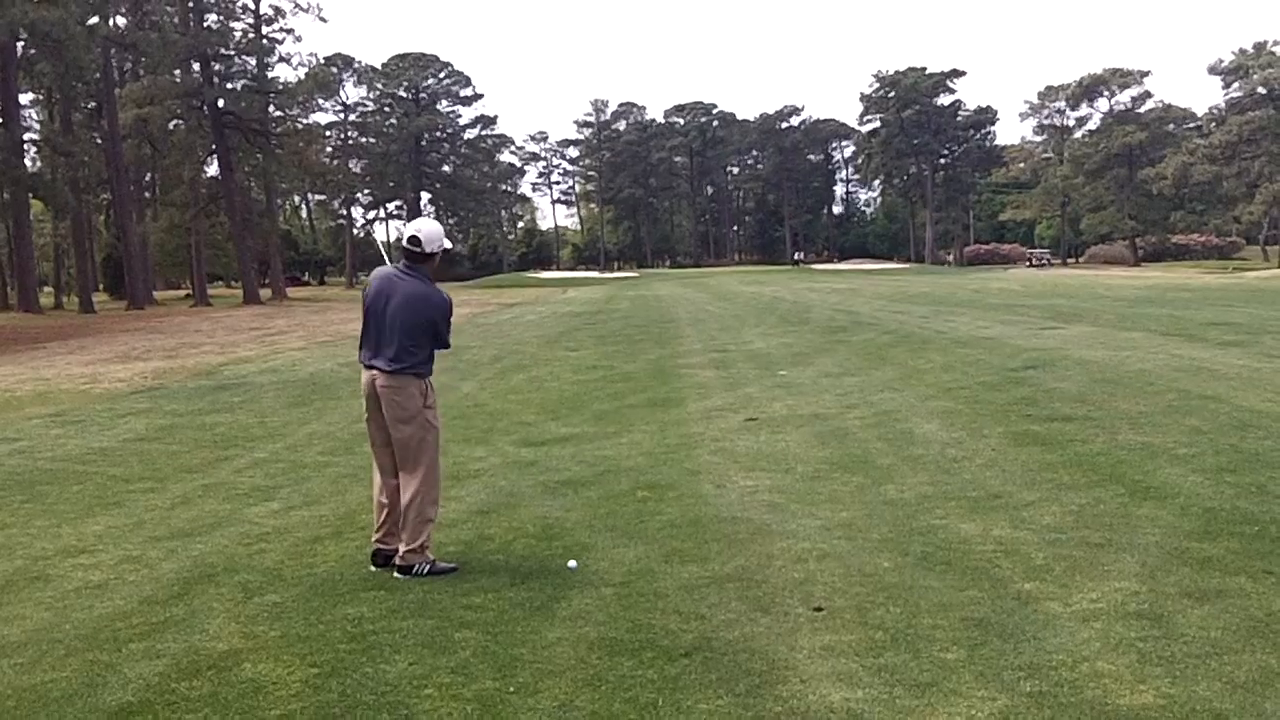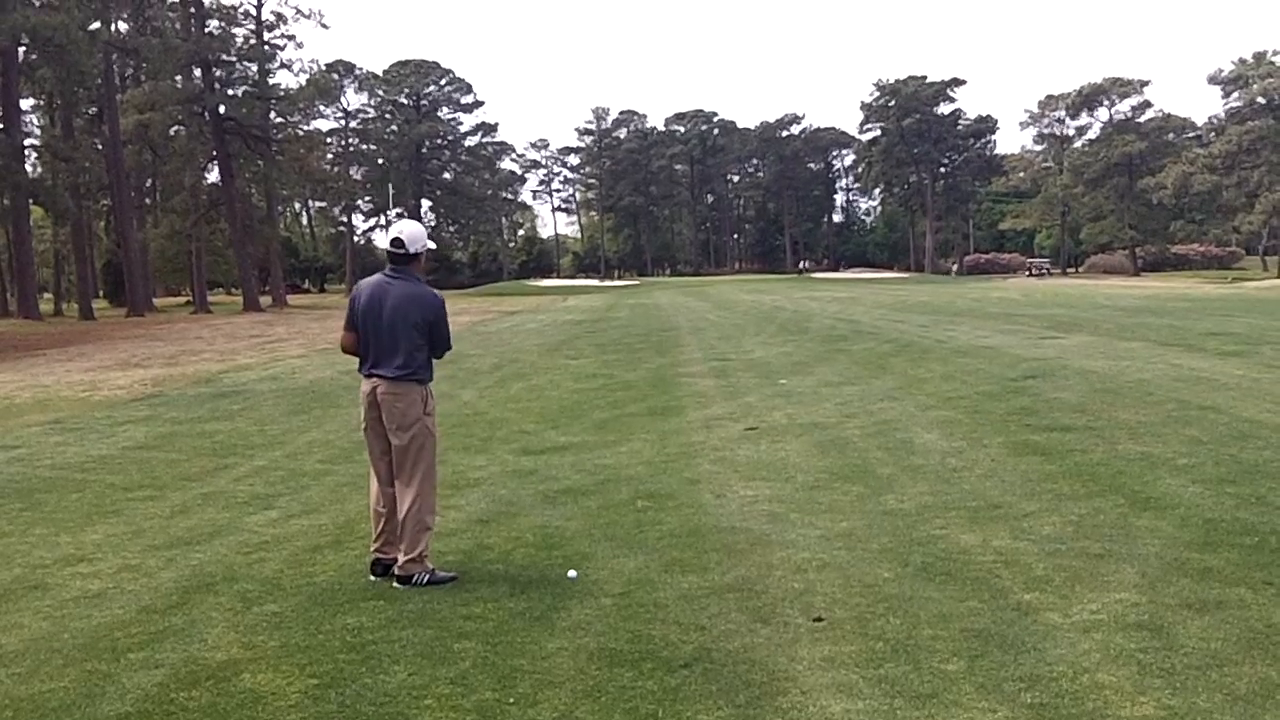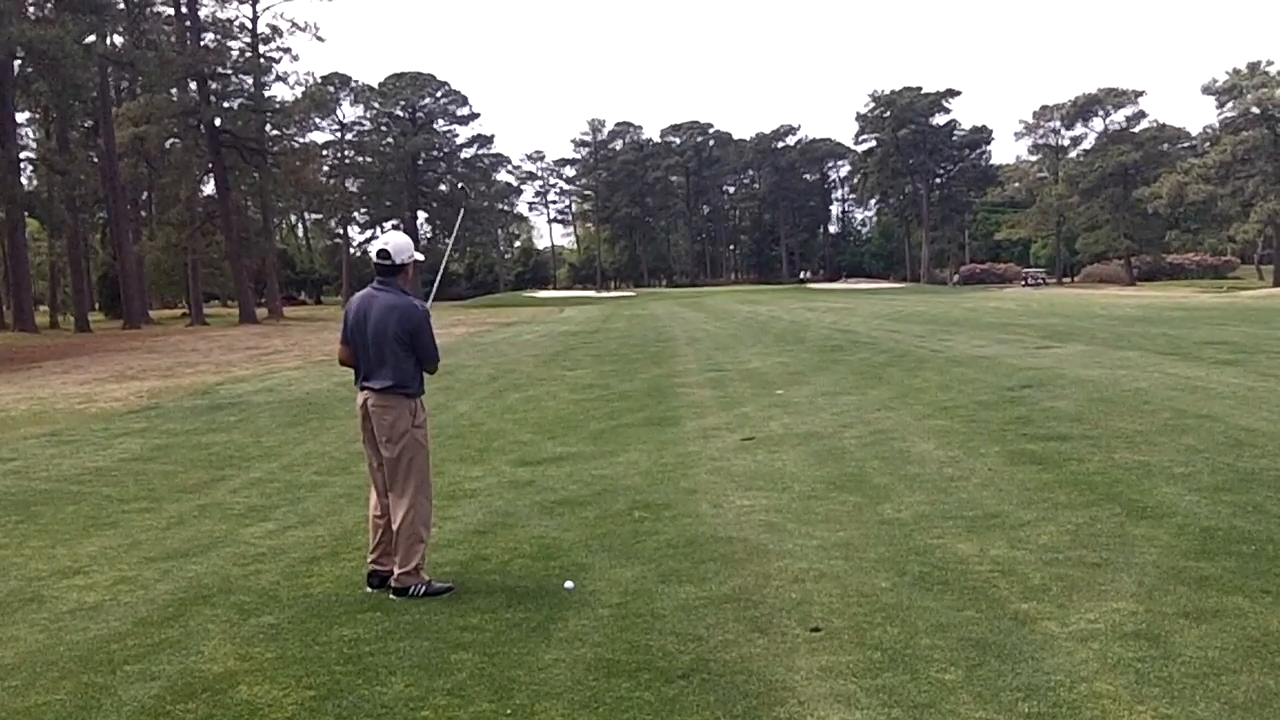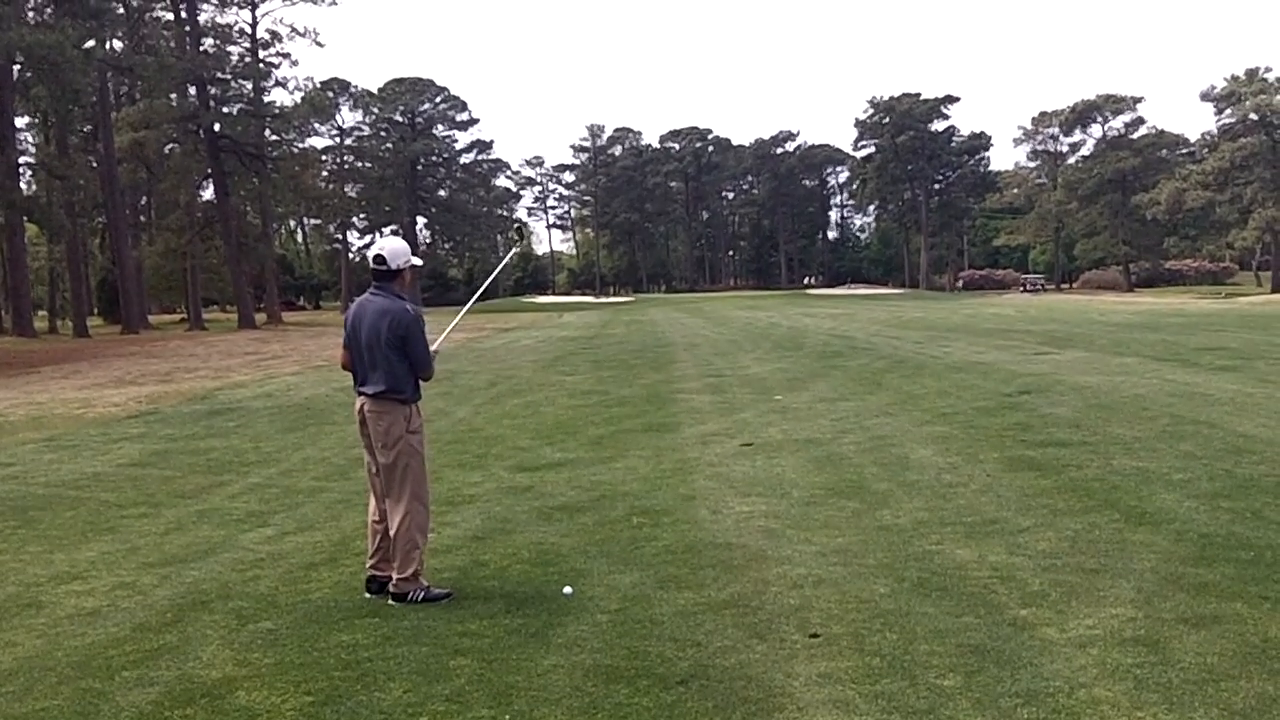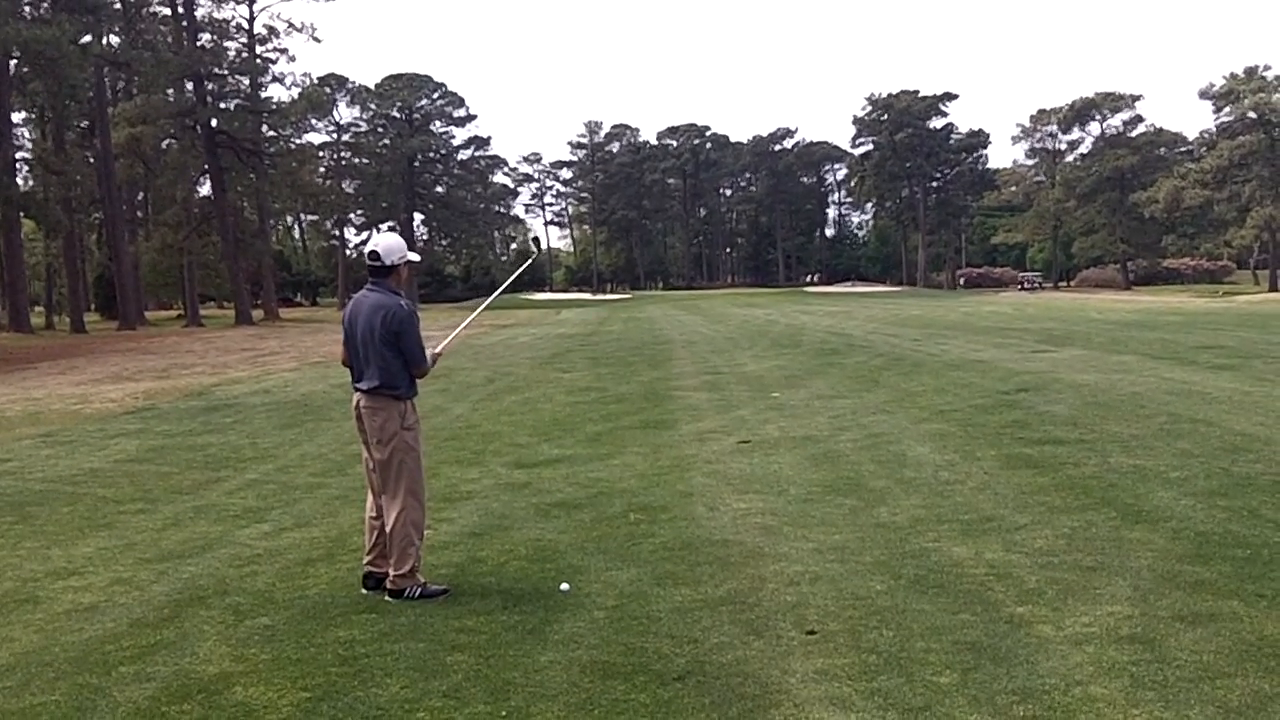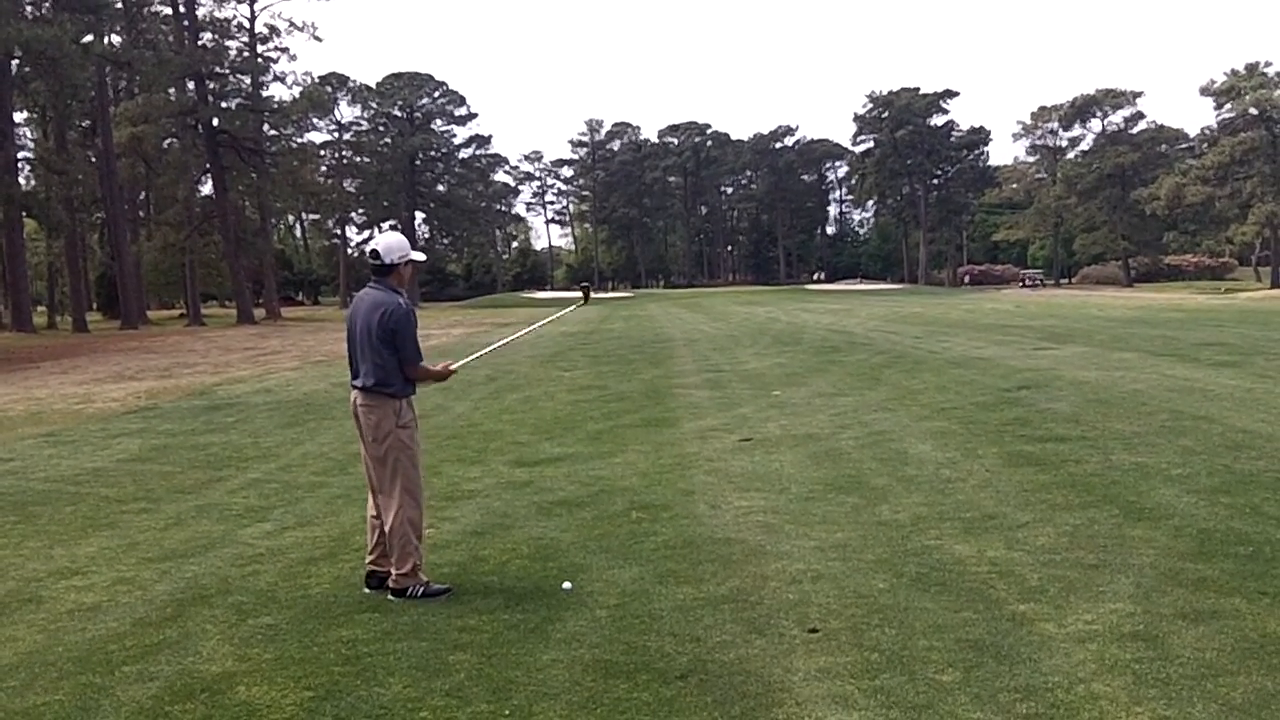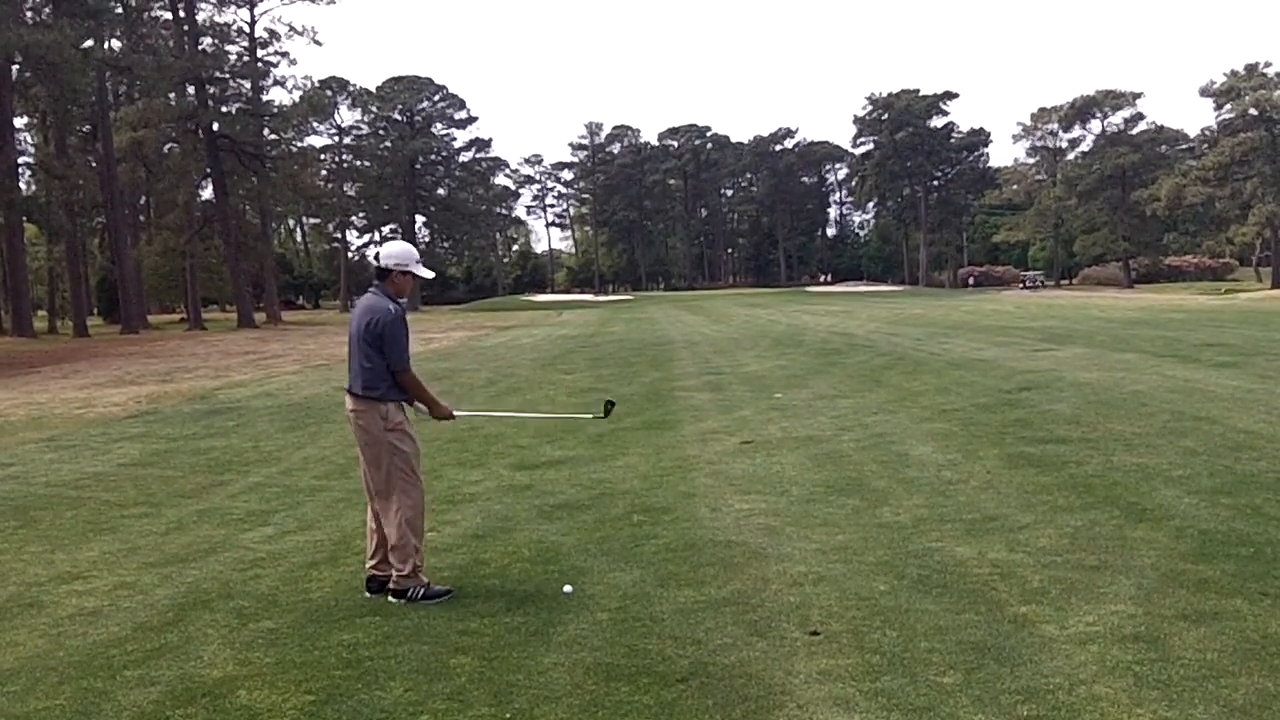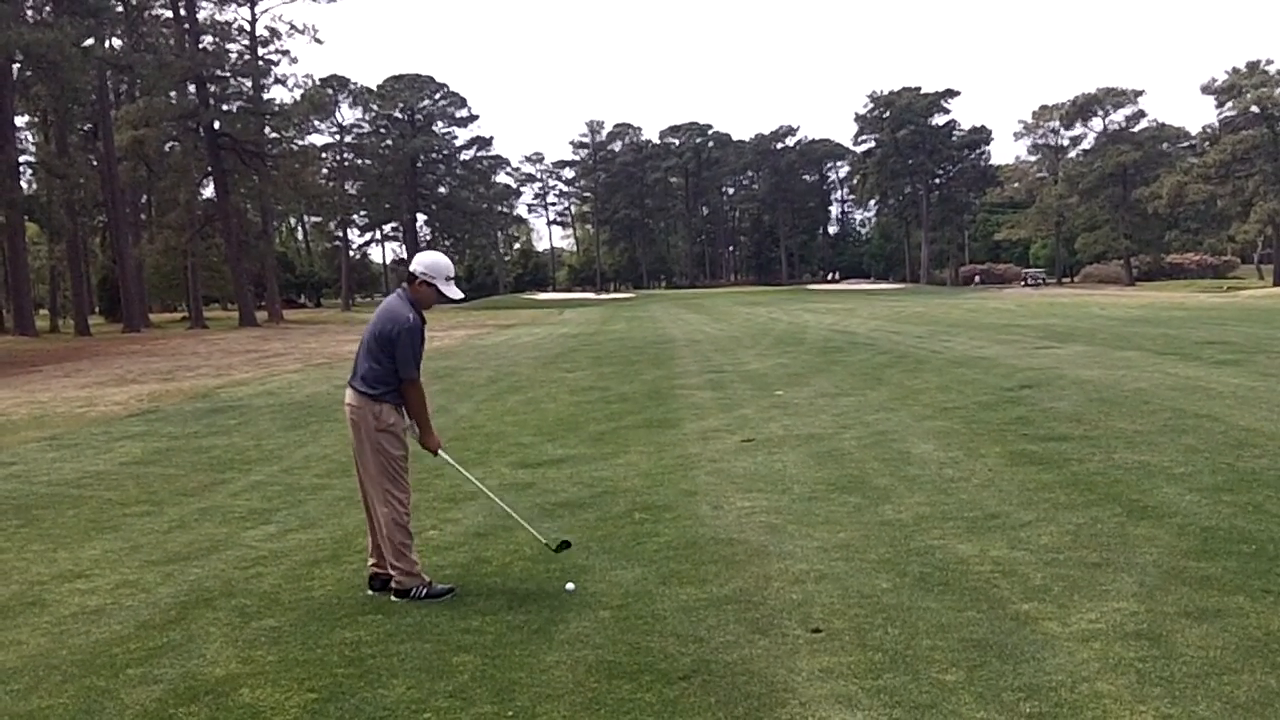
dt=0.4s
person 1, frame 1
left shoulder: (378, 278)
right shoulder: (436, 300)
left hip: (373, 378)
right hip: (407, 386)
left knee: (387, 469)
right knee: (420, 472)
left ankle: (384, 547)
right ankle: (412, 556)
person 1, frame 2
left shoulder: (363, 290)
right shoulder: (429, 300)
left elbow: (347, 344)
right elbow: (440, 351)
left hip: (372, 387)
right hip: (408, 393)
left knee: (383, 477)
right knee: (414, 481)
left ankle: (383, 556)
right ankle: (411, 566)
person 1, frame 3
left shoulder: (356, 303)
right shoulder: (412, 310)
left elbow: (345, 357)
right elbow: (431, 366)
left hip: (368, 400)
right hip: (399, 405)
left knee: (383, 489)
right knee: (410, 492)
left ankle: (380, 568)
right ankle: (407, 577)
person 1, frame 4
left shoulder: (356, 308)
right shoulder: (405, 314)
left elbow: (347, 361)
right elbow: (425, 373)
right wrist: (427, 358)
left hip: (367, 404)
right hip: (396, 411)
left knee: (382, 495)
right knee: (408, 498)
left ankle: (379, 573)
right ankle: (406, 583)
person 1, frame 5
left shoulder: (355, 305)
right shoulder: (400, 309)
left elbow: (348, 358)
right elbow: (418, 370)
right wrist: (431, 359)
left hip: (364, 401)
right hip: (392, 408)
left knee: (380, 491)
right knee: (404, 495)
left ankle: (376, 569)
right ankle: (402, 579)
person 1, frame 6
left shoulder: (359, 302)
right shoulder: (398, 308)
right elbow: (412, 370)
left wrist: (406, 371)
right wrist: (439, 374)
left hip: (363, 399)
right hip: (389, 406)
left knee: (381, 490)
right knee: (403, 493)
left ankle: (379, 568)
right ankle: (405, 578)
person 1, frame 7
left shoulder: (365, 304)
right shoulder: (389, 313)
right elbow: (402, 373)
left wrist: (418, 399)
right wrist: (434, 406)
left hip: (361, 404)
right hip: (380, 411)
left knee: (381, 495)
right knee: (405, 494)
left ankle: (379, 573)
right ankle: (406, 580)
person 1, frame 8
left shoulder: (395, 305)
right shoulder: (406, 321)
right elbow: (410, 383)
left wrist: (416, 421)
right wrist: (426, 431)
left hip: (366, 402)
right hip: (377, 410)
left knee: (379, 494)
right knee: (392, 496)
left ankle: (381, 571)
right ankle: (406, 580)
